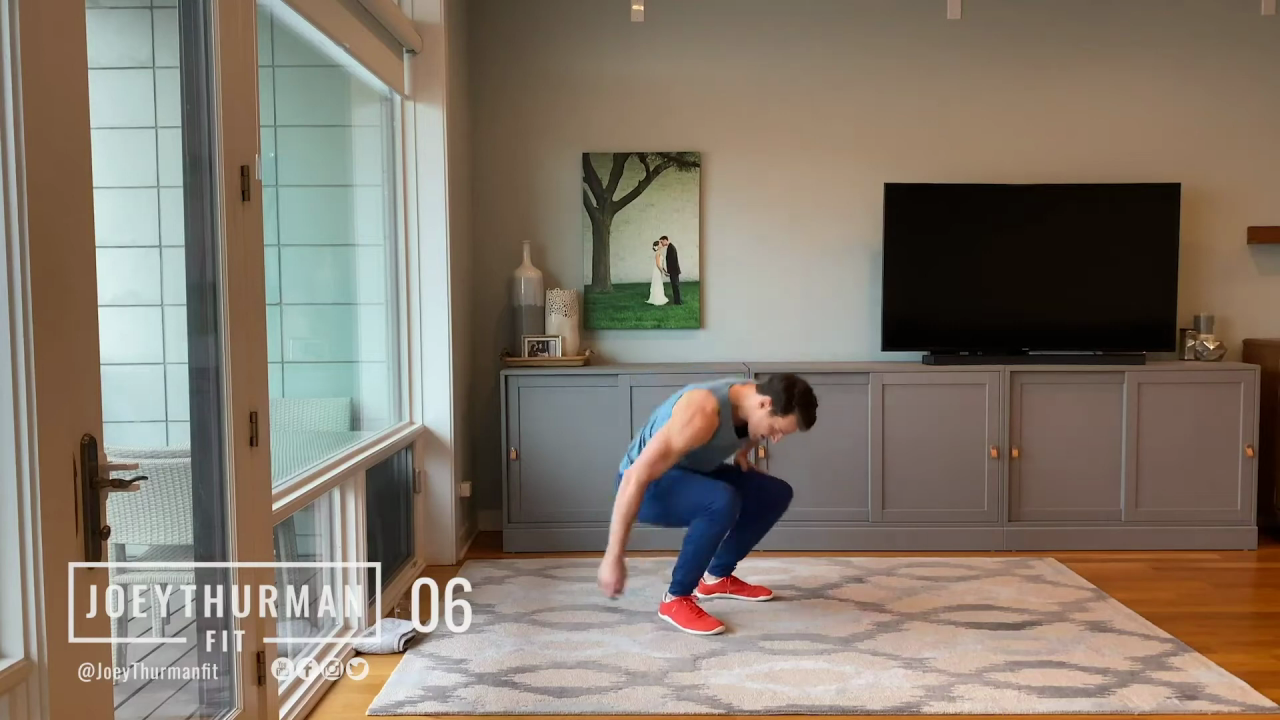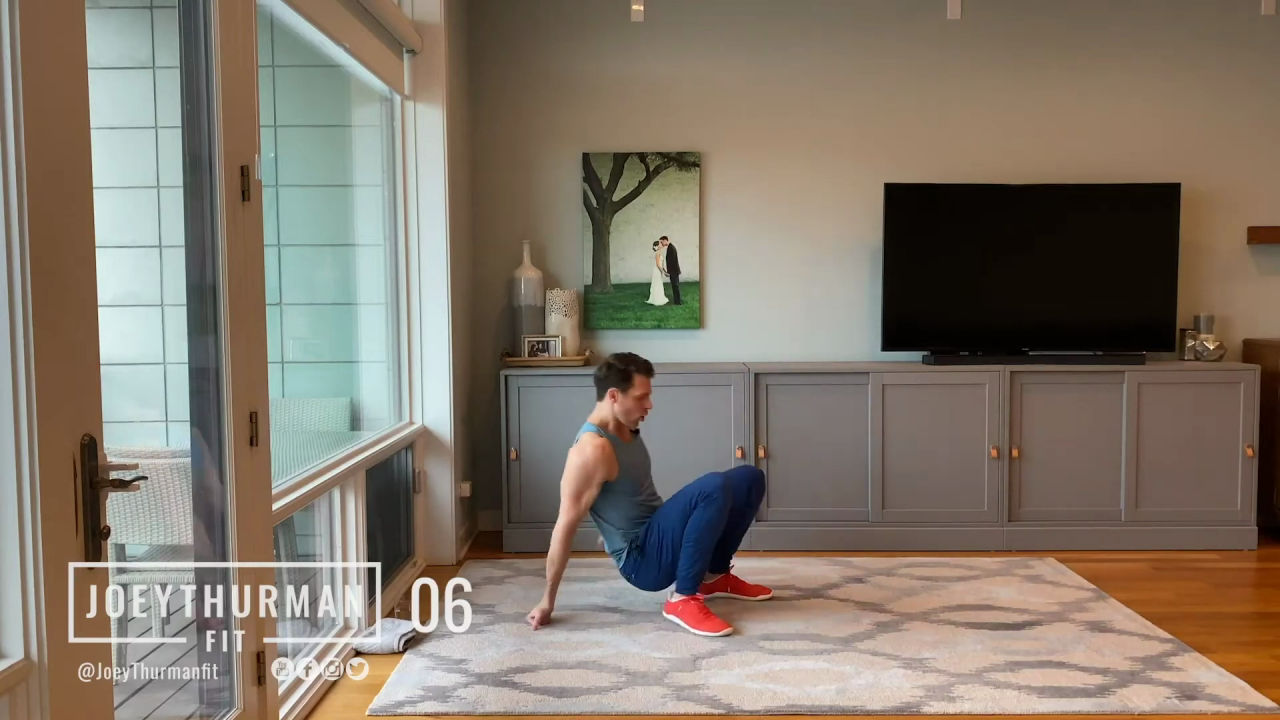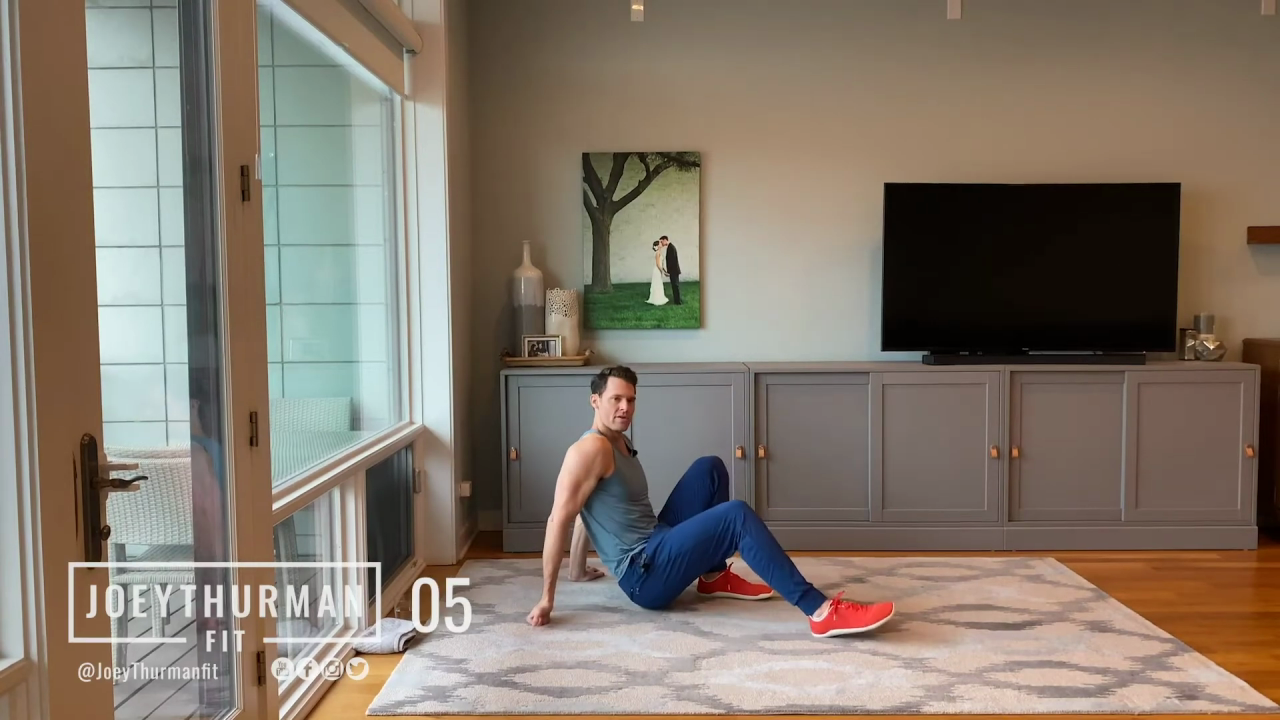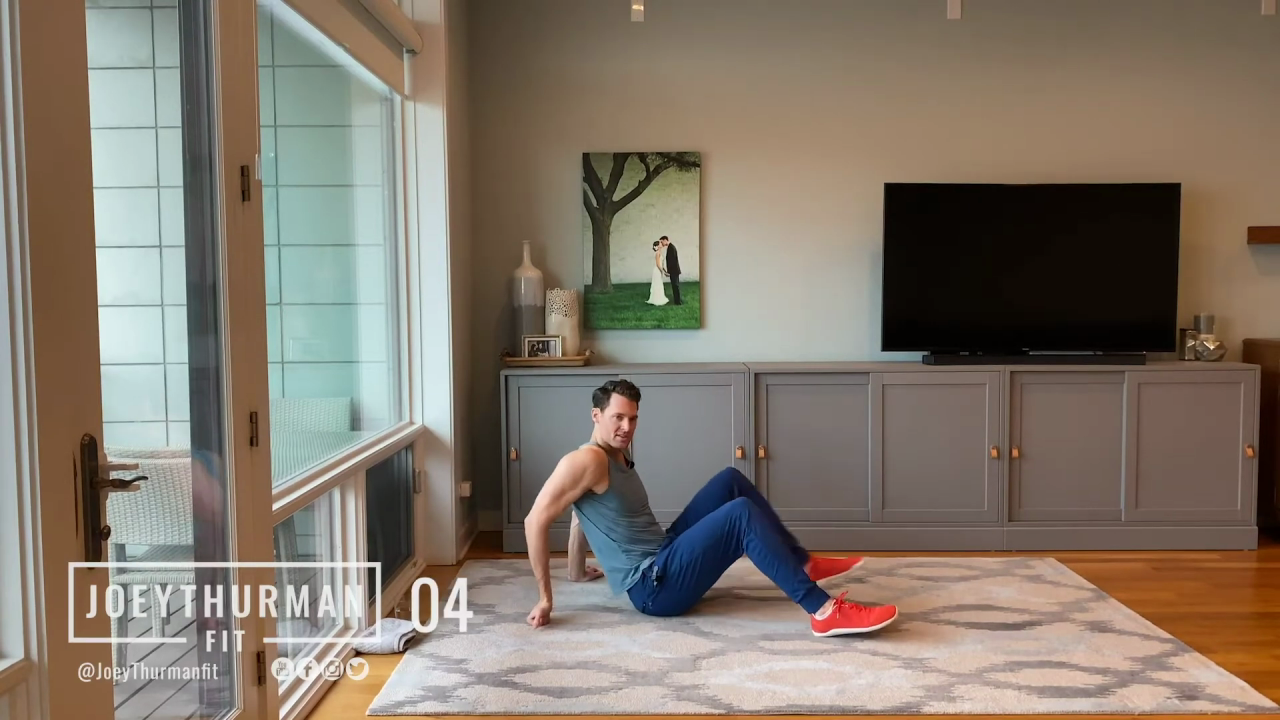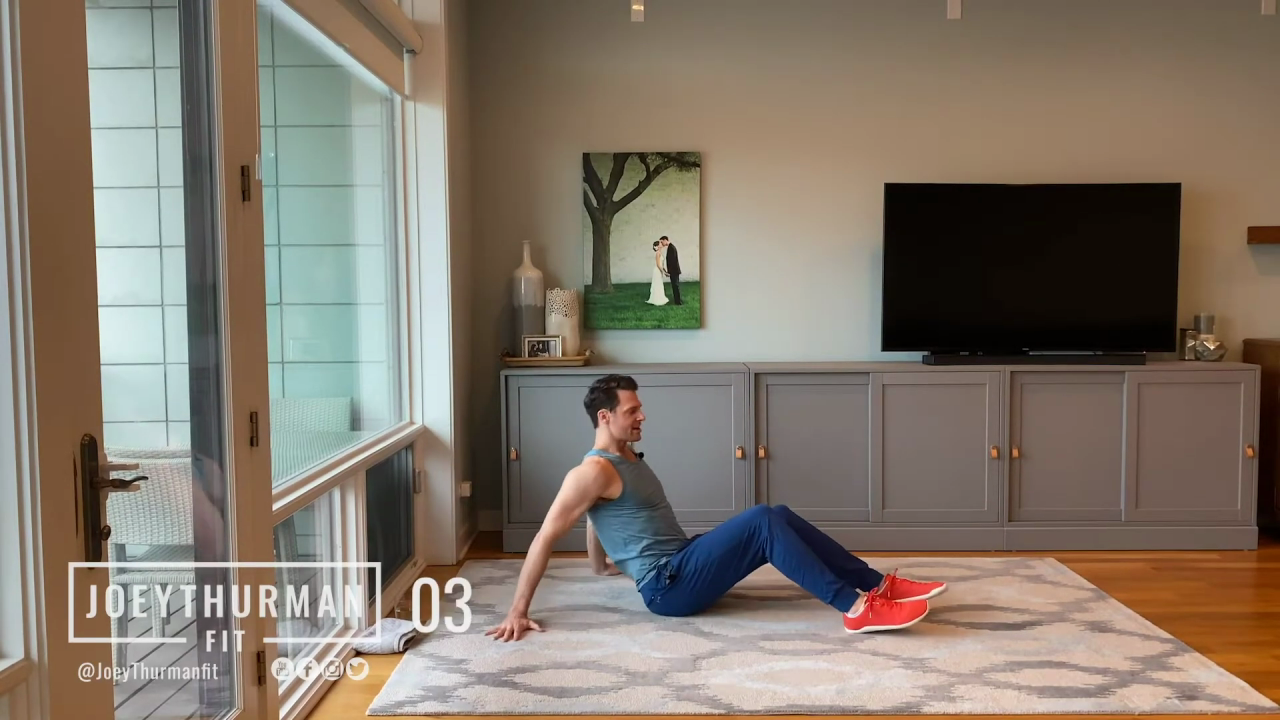
dt=0.7s
person 1, frame 1
left shoulder: (755, 396)
right shoulder: (704, 412)
right elbow: (635, 477)
left wrist: (740, 454)
right wrist: (614, 558)
right hip: (654, 491)
left knee: (778, 494)
right knee: (721, 502)
left ankle: (715, 576)
right ankle: (675, 599)
person 1, frame 2
left shoulder: (625, 424)
right shoulder: (593, 449)
right elbow: (566, 524)
left wrist: (609, 535)
right wrist: (546, 603)
left hip: (662, 533)
right hip: (642, 560)
left knee: (750, 478)
right knee: (715, 487)
left ankle: (714, 575)
right ankle: (683, 597)
person 1, frame 3
left shoulder: (620, 443)
right shoulder: (590, 449)
left elbow: (589, 512)
right elbow: (559, 519)
left wrist: (578, 570)
right wrist: (547, 598)
left hip: (658, 545)
right hip: (645, 576)
left knee: (710, 468)
right knee: (738, 516)
left ankle: (714, 577)
right ankle: (821, 612)
person 1, frame 4
left shoulder: (619, 452)
right shoulder: (586, 461)
left elbow: (583, 515)
right elbow: (536, 521)
left wrist: (578, 570)
right wrist: (545, 598)
left hip: (665, 556)
right hip: (654, 588)
left knee: (730, 480)
right knee: (742, 513)
left ankle: (802, 565)
right ankle: (824, 611)
person 1, frame 5
left shoulder: (627, 457)
right shoulder: (593, 472)
right elbow: (546, 537)
left wrist: (601, 565)
right wrist: (518, 611)
left hip: (682, 561)
right hip: (668, 587)
left knee: (780, 516)
right knee: (762, 520)
left ankle: (878, 585)
right ankle: (856, 608)
